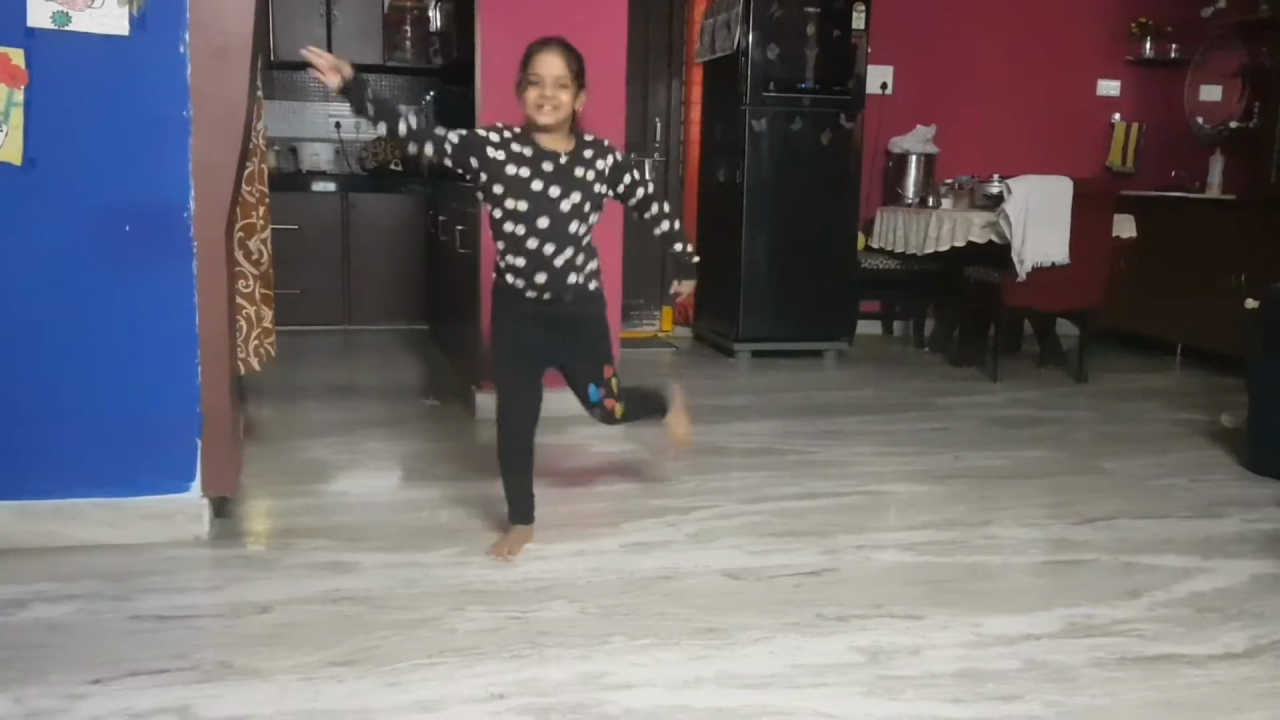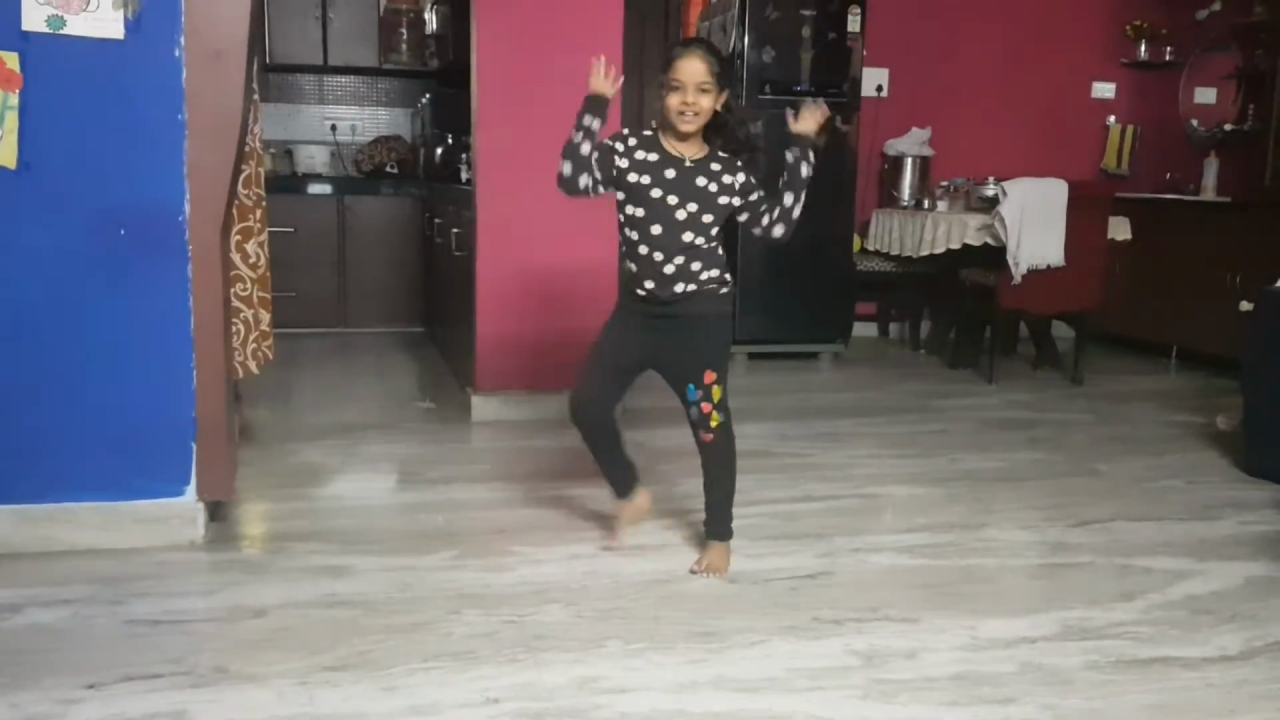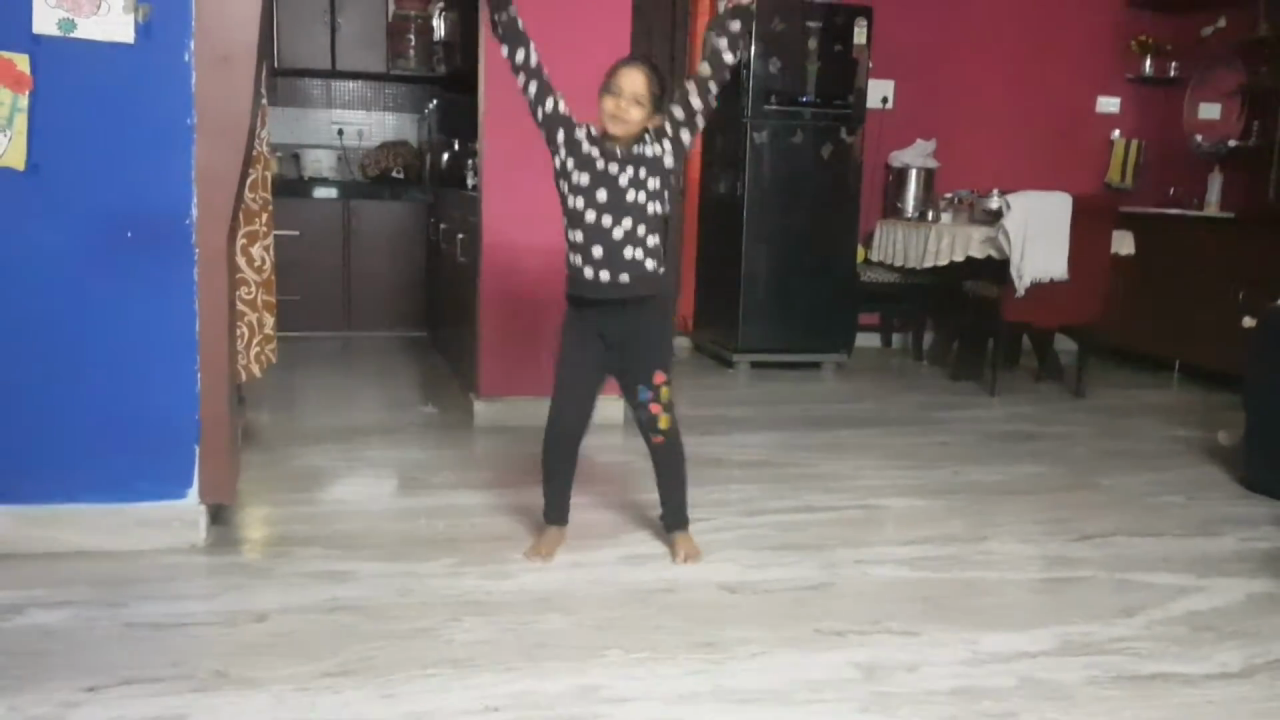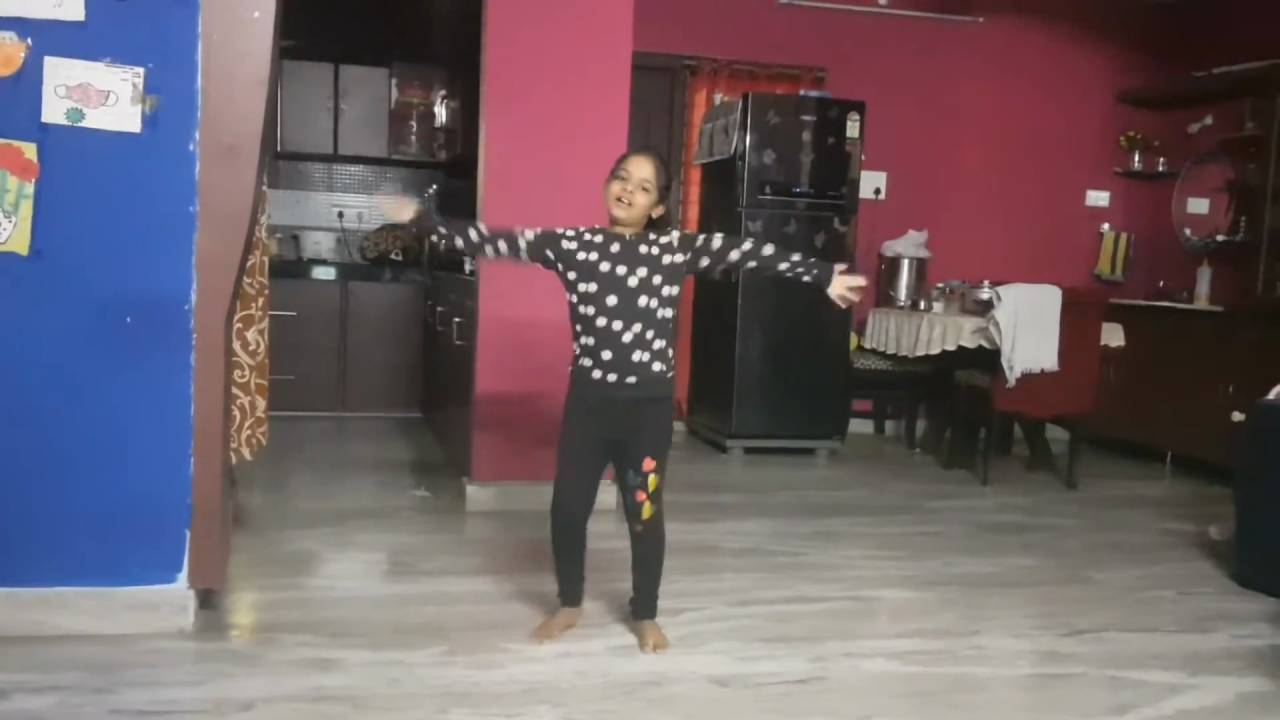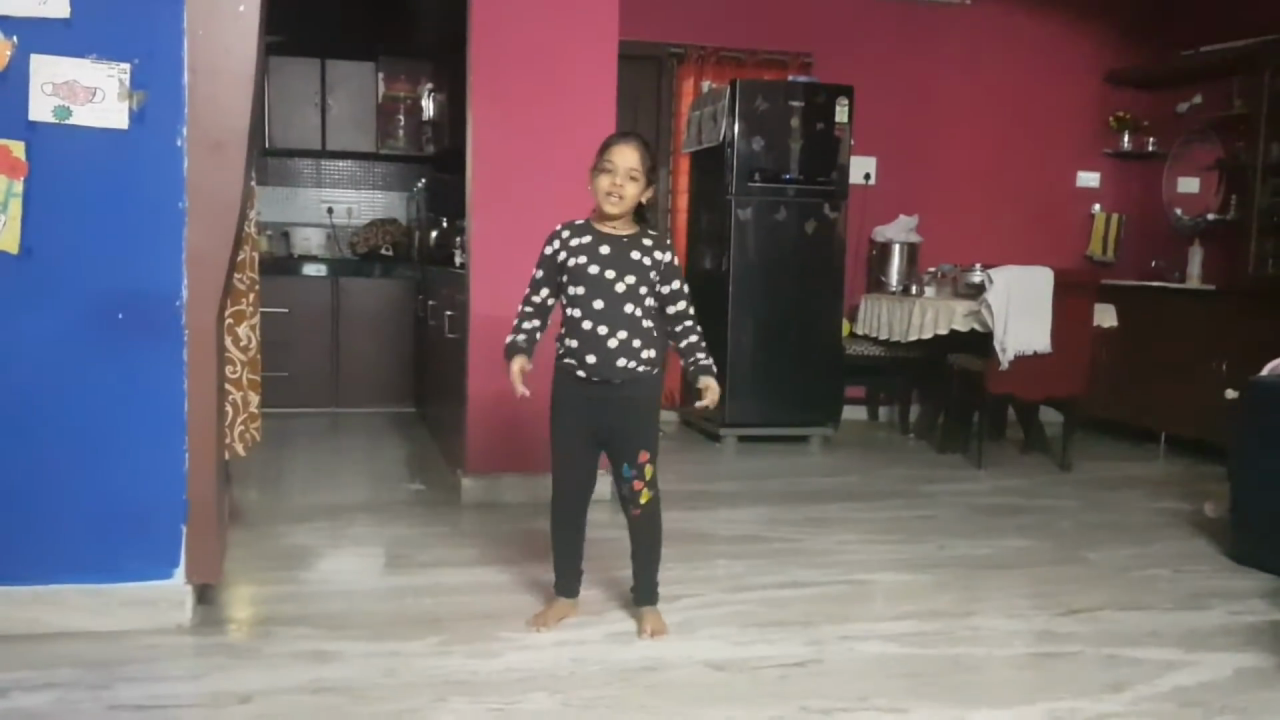
dt=1s
person 1, frame 1
left shoulder: (600, 157)
right shoulder: (492, 146)
left elbow: (649, 203)
right elbow: (419, 136)
left wrist: (684, 262)
right wrist: (352, 86)
left hip: (578, 306)
right hip: (515, 307)
left knee: (605, 404)
right knee: (515, 418)
left ankle: (666, 402)
right ankle: (519, 522)
person 1, frame 2
left shoulder: (728, 172)
right shoulder: (630, 149)
left elbow: (775, 223)
right elbow: (574, 178)
left wrist: (802, 148)
right wrist: (597, 104)
left hip: (699, 316)
right hip: (636, 308)
left knee: (711, 426)
right knee: (588, 400)
left ankle: (718, 535)
right ankle: (630, 494)
person 1, frame 3
left shoulder: (663, 150)
right shoulder: (573, 143)
left elbow: (708, 78)
right elbow: (529, 72)
left hip: (646, 312)
right hip: (587, 314)
left knee: (659, 426)
right knee: (564, 424)
left ankle: (677, 526)
right ankle: (554, 522)
person 1, frame 4
left shoulder: (674, 247)
right shoulder: (573, 243)
left elbow: (742, 254)
right elbow: (503, 243)
left wrist: (820, 274)
right wrist: (427, 223)
left hip: (648, 403)
right hip: (589, 397)
left knee: (645, 512)
right knee: (568, 505)
left ankle: (645, 614)
right ankle: (569, 603)
person 1, frame 5
left shoulder: (658, 250)
right shoulder: (564, 240)
left elbow: (681, 317)
right elbow: (532, 308)
left wrist: (704, 372)
right wrist: (518, 351)
left hip: (635, 395)
right hip: (574, 390)
left knee: (640, 499)
right knee: (569, 496)
left ankle: (646, 600)
right ankle: (568, 592)
